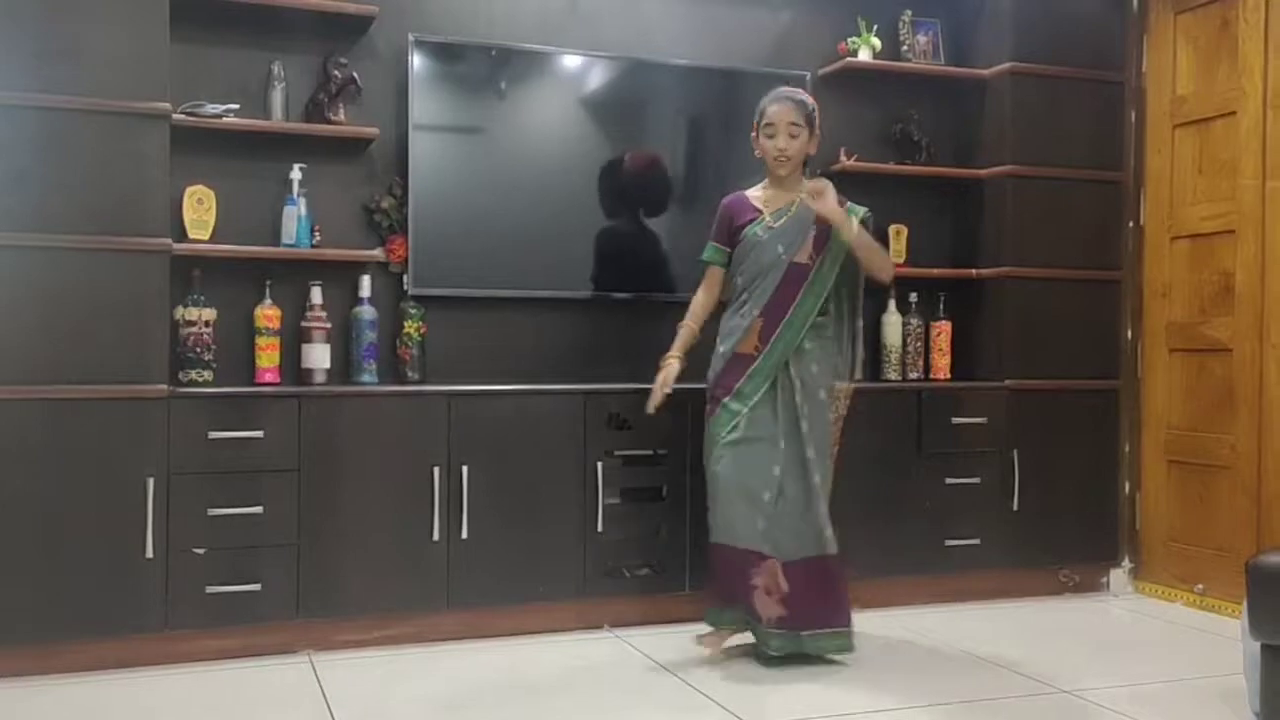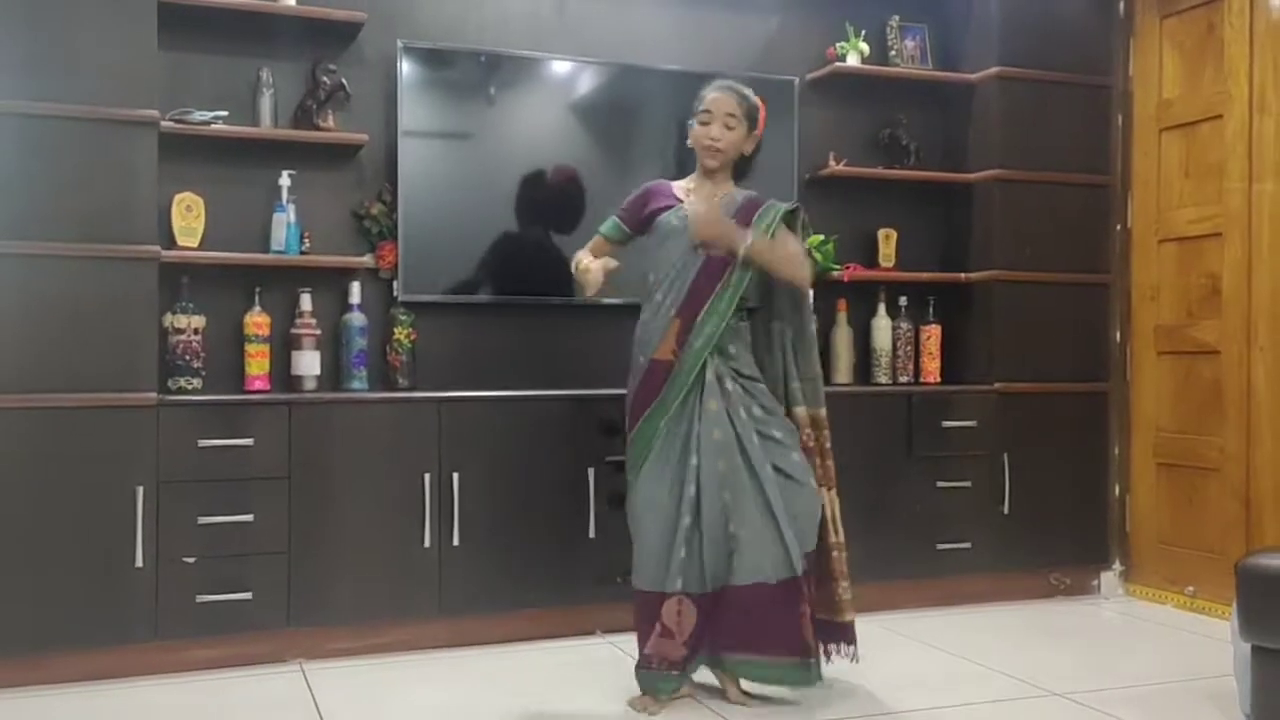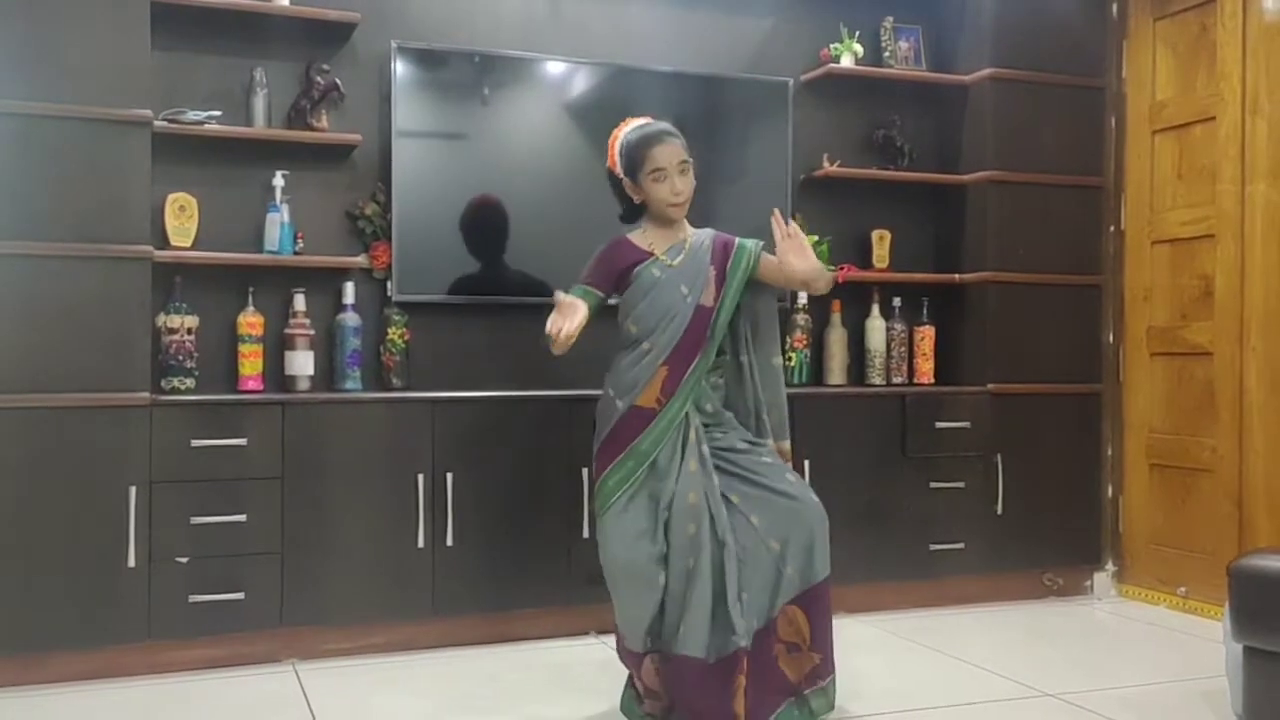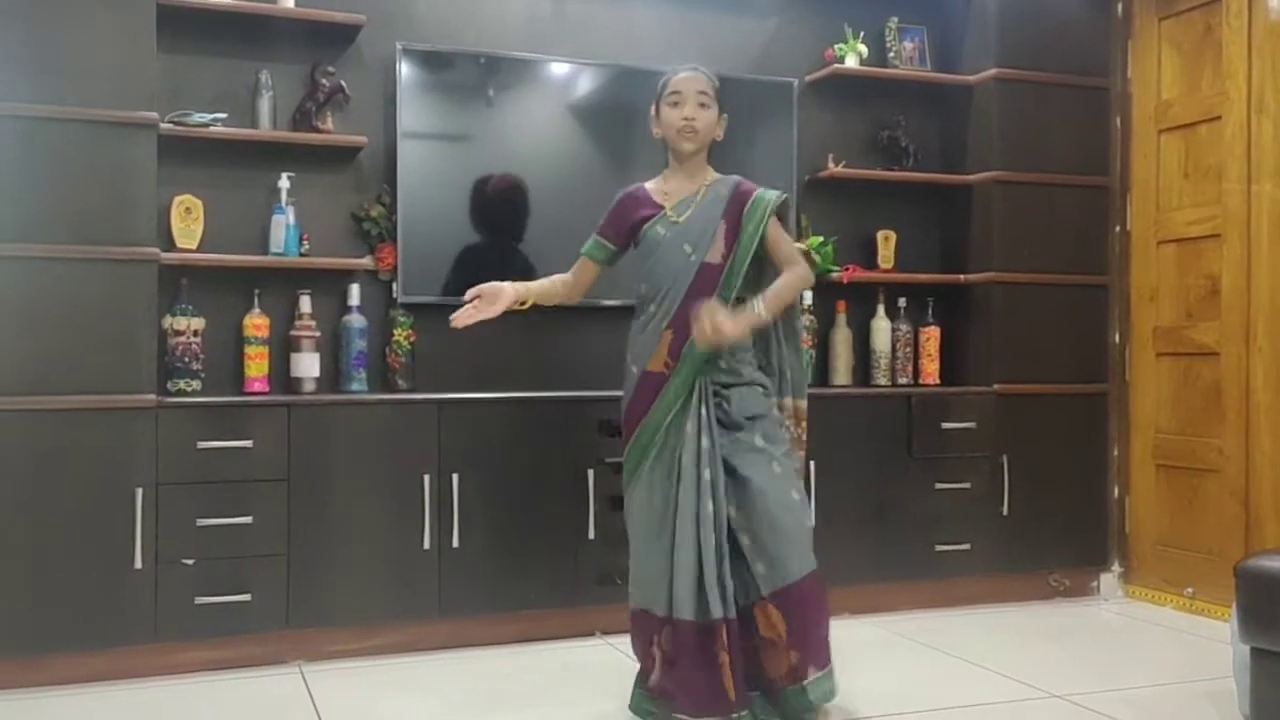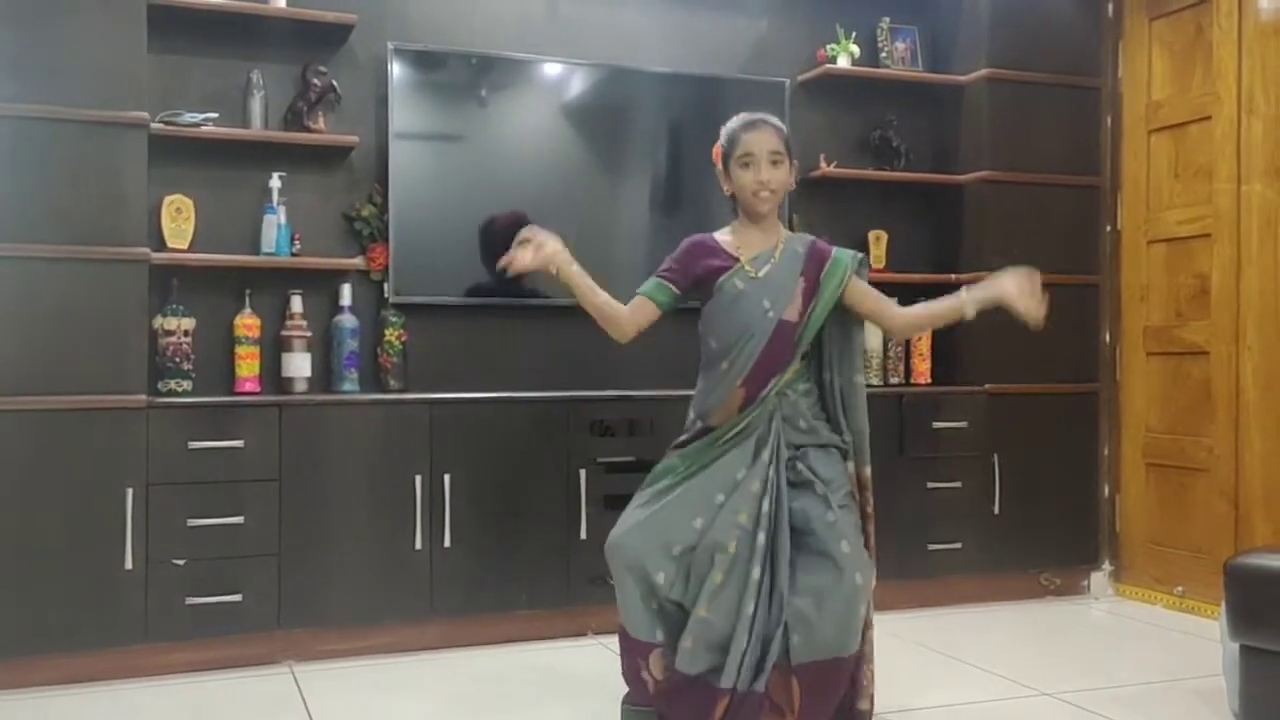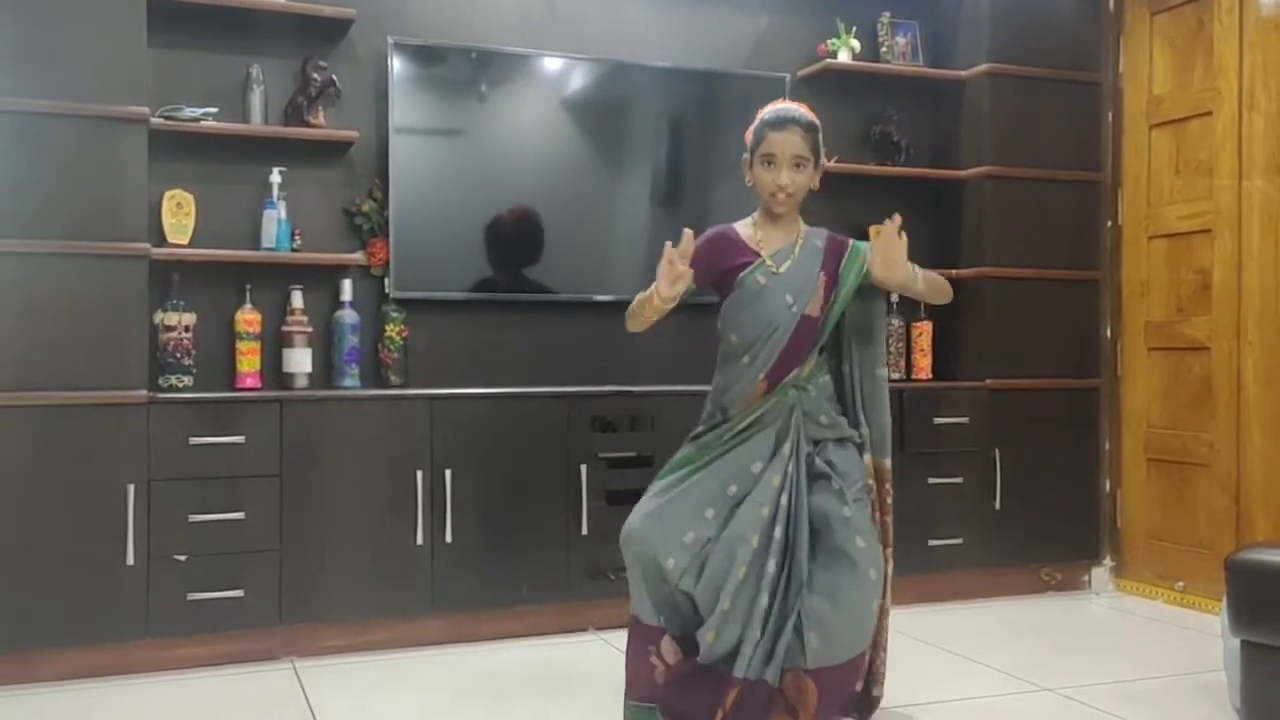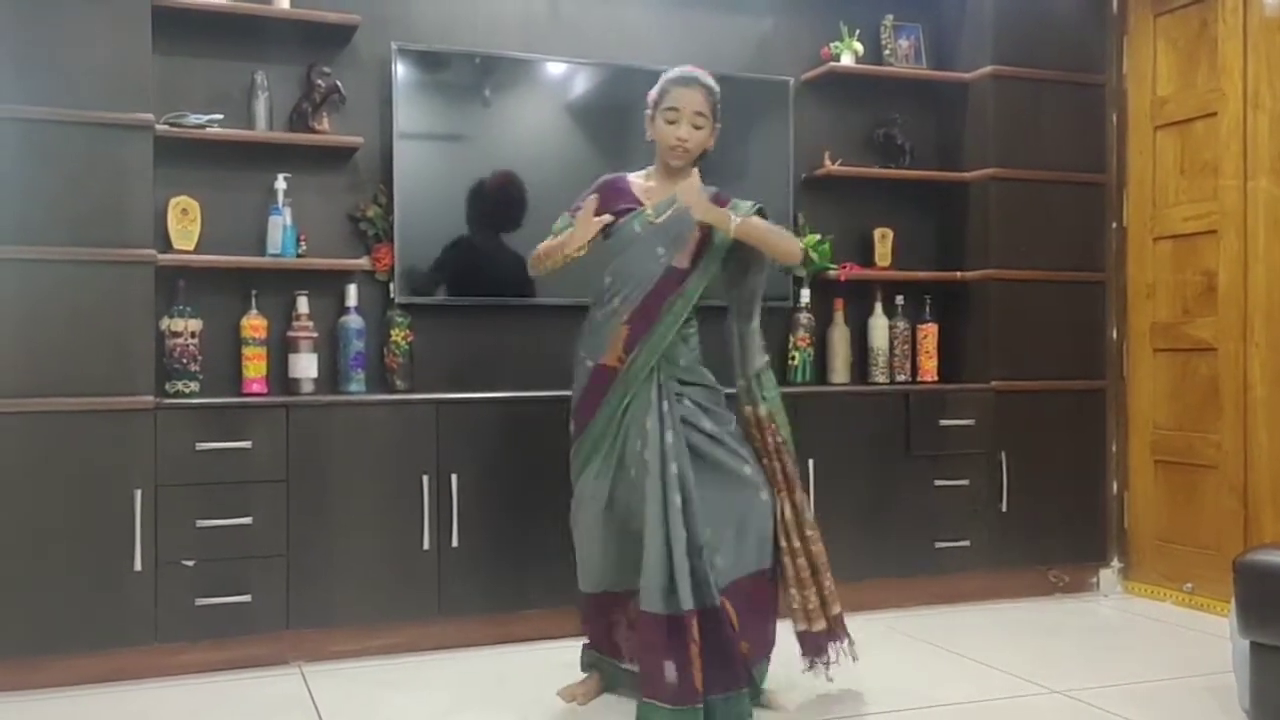
dt=0.7s
person 1, frame 1
left shoulder: (828, 207)
right shoulder: (735, 208)
left elbow: (884, 271)
right elbow: (709, 290)
left wrist: (841, 221)
right wrist: (675, 356)
left hip: (803, 364)
right hip: (743, 362)
left knee: (795, 484)
right knee: (737, 475)
left ankle: (788, 618)
right ankle: (743, 610)
person 1, frame 2
left shoulder: (759, 212)
right shoulder: (654, 198)
left elbow: (800, 273)
right elbow: (583, 255)
left wrist: (729, 234)
right wrist: (596, 267)
left hip: (734, 377)
right hip: (665, 379)
left knee: (772, 498)
right knee: (667, 510)
left ankle: (734, 657)
person 1, frame 3
left shoulder: (724, 251)
right shoulder: (620, 254)
left elbow: (816, 282)
right elbow: (562, 342)
left wrist: (805, 263)
right wrist: (569, 318)
left hip: (712, 425)
right hip: (639, 431)
left knee: (795, 516)
right knee: (640, 557)
person 1, frame 4
left shoulder: (745, 199)
right shoulder: (634, 203)
left elbow: (799, 269)
right elbow: (576, 282)
left wrist: (744, 319)
right wrist: (519, 293)
left hip: (737, 384)
right hip: (663, 388)
left knee: (768, 513)
right knee: (670, 523)
person 1, frame 5
left shoulder: (819, 260)
right shoulder: (701, 254)
left elbow: (900, 319)
right elbow: (625, 324)
left wrist: (983, 293)
right wrist: (562, 265)
left hip: (800, 441)
right hip: (721, 441)
left knee: (832, 574)
right knee: (637, 548)
person 1, frame 6
left shoulder: (838, 253)
right shoulder: (722, 245)
left elbow: (941, 293)
right elbow: (636, 321)
left wrist: (900, 273)
right wrist: (662, 294)
left hip: (819, 439)
right hip: (736, 436)
left knee: (844, 576)
right knee: (654, 540)
person 1, frame 7
left shoulder: (718, 207)
right shoulder: (613, 191)
left elbow: (793, 252)
right elbow: (539, 261)
left wrist: (717, 220)
right wrist: (567, 242)
left hip: (678, 382)
right hip: (609, 382)
left knee: (729, 505)
right knee: (612, 515)
right ankle: (609, 661)
